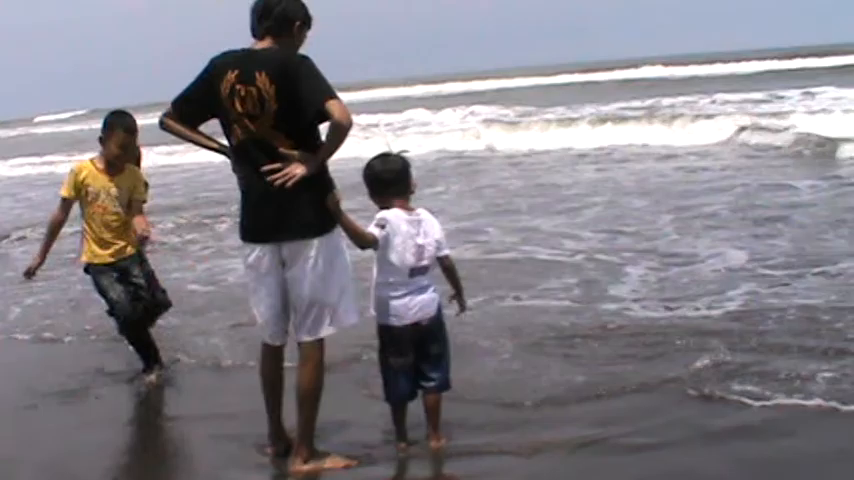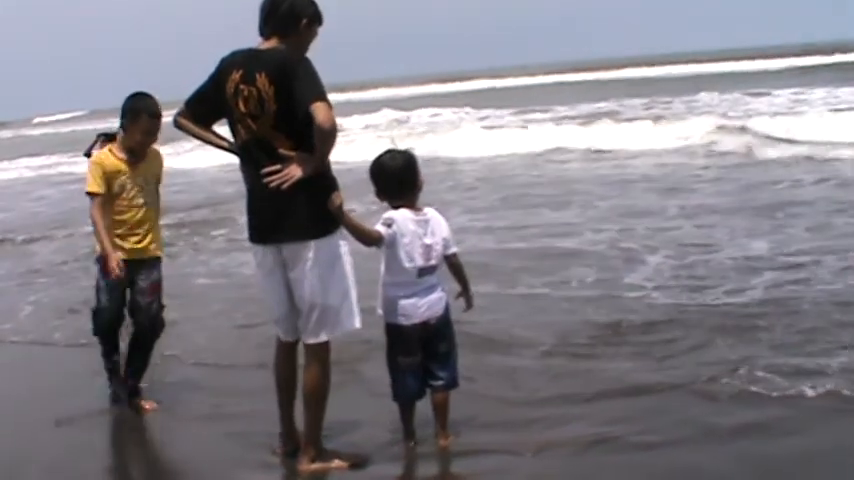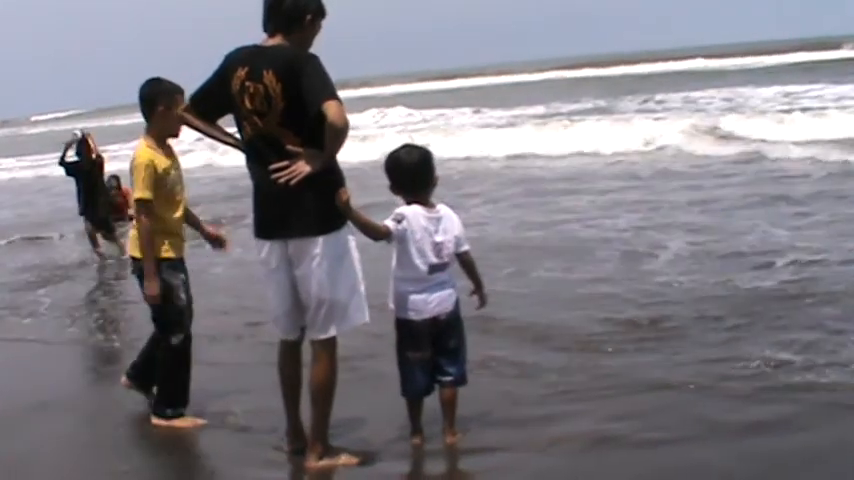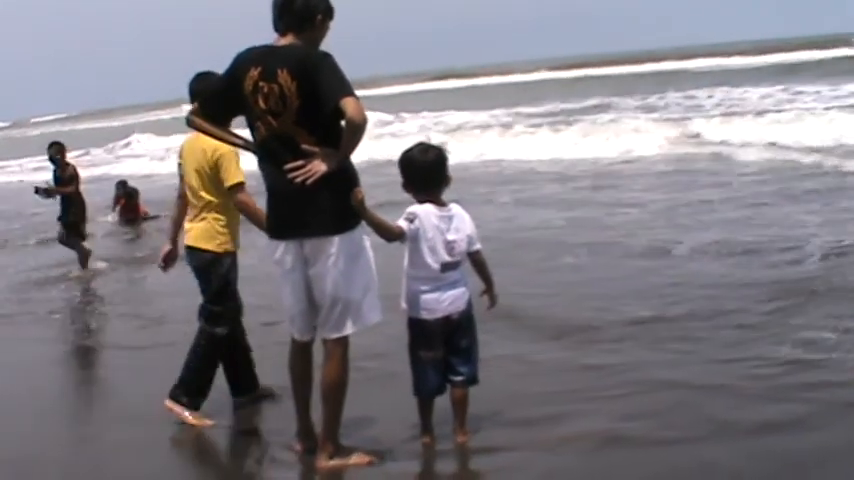
dt=0.5s
person 1, frame 1
left shoulder: (221, 68)
right shoulder: (293, 66)
left elbow: (171, 119)
right elbow: (341, 119)
left wrist: (227, 150)
right wrist: (315, 163)
left hip: (258, 221)
right hip: (307, 217)
left knee: (272, 337)
right knee: (312, 339)
left ankle: (276, 437)
right ankle: (305, 452)
person 1, frame 2
left shoulder: (231, 67)
right shoulder: (293, 66)
left elbow: (185, 118)
right elbow: (325, 123)
left wrist: (239, 149)
right wrist: (315, 164)
left hip: (263, 220)
right hip: (309, 217)
left knee: (287, 335)
right knee: (317, 340)
left ankle: (287, 436)
right ankle: (312, 452)
person 1, frame 3
left shoulder: (236, 64)
right shoulder: (300, 63)
left elbow: (189, 113)
right elbow: (337, 119)
left wrist: (245, 144)
right wrist: (322, 160)
left hip: (270, 216)
right hip: (315, 214)
left knee: (289, 334)
right knee: (324, 336)
left ankle: (294, 434)
right ankle: (318, 449)
person 1, frame 4
left shoulder: (245, 64)
right shoulder: (315, 62)
left elbow: (197, 118)
right elbow: (356, 117)
left wrist: (255, 146)
right wrist: (337, 159)
left hip: (284, 216)
right hip: (330, 212)
left knee: (301, 333)
right knee: (336, 337)
left ankle: (304, 434)
right ankle: (330, 448)
person 2, frame 1
left shoulder: (133, 175)
right shoulder: (80, 171)
left elbow: (138, 215)
right elbow: (60, 215)
left wrist: (143, 227)
right wrist: (41, 256)
left hip: (129, 252)
right hip: (98, 258)
left knee: (158, 302)
right knee: (125, 312)
left ankle: (139, 327)
right ankle: (151, 362)
person 2, frame 2
left shoulder: (155, 158)
right shoulder: (101, 161)
right elbow: (97, 211)
right wrist: (111, 252)
left hip: (148, 253)
right hip: (113, 255)
left knee: (150, 322)
right knee: (106, 319)
left ankle: (132, 387)
right ankle: (113, 371)
person 2, frame 3
left shoulder: (166, 150)
right shoulder: (146, 159)
right elbow: (145, 218)
left wrist: (203, 229)
right wrist: (150, 276)
left hip: (169, 253)
right hip: (155, 256)
left knee: (174, 323)
right knee: (175, 329)
left ankle: (139, 374)
right ankle: (167, 409)
person 2, frame 4
left shoulder: (188, 146)
right shoulder: (222, 148)
left elbow: (182, 198)
right elbow: (242, 200)
left wrist: (173, 243)
left hip: (197, 242)
right hip: (216, 246)
left knee: (230, 315)
right knee: (216, 324)
left ankle: (245, 387)
right ankle: (184, 397)
person 3, frame 1
left shoulder: (386, 220)
right shoulder: (428, 219)
left elbow: (364, 240)
right elbow: (446, 263)
left wrist: (339, 213)
right wrist: (459, 292)
left hip: (394, 316)
right hip: (427, 310)
left knee: (398, 383)
right knee: (432, 378)
left ankle: (401, 437)
right ankle: (434, 434)
person 3, frame 2
left shoulder: (394, 221)
right shoulder: (436, 218)
left elbow: (371, 238)
right elbow: (453, 260)
left wrist: (342, 215)
right wrist: (466, 289)
left hip: (402, 316)
right hip: (435, 309)
left knee: (407, 381)
right knee: (440, 377)
left ankle: (409, 435)
right ankle: (442, 433)
person 3, frame 3
left shoulder: (405, 217)
right shoulder: (449, 215)
left elbow: (379, 232)
right elbow: (465, 258)
left wrist: (349, 210)
right wrist: (479, 287)
left hip: (412, 311)
right hip: (445, 305)
left knee: (415, 378)
right knee: (449, 372)
left ankle: (416, 432)
right ankle: (450, 430)
person 3, frame 4
left shoulder: (417, 216)
right shoulder: (461, 214)
left elbow: (392, 233)
right elbow: (477, 257)
left wrist: (363, 211)
right wrist: (490, 286)
left hip: (424, 310)
right hip: (458, 304)
left knee: (427, 377)
right knee: (460, 372)
left ankle: (426, 431)
right ankle: (460, 429)
